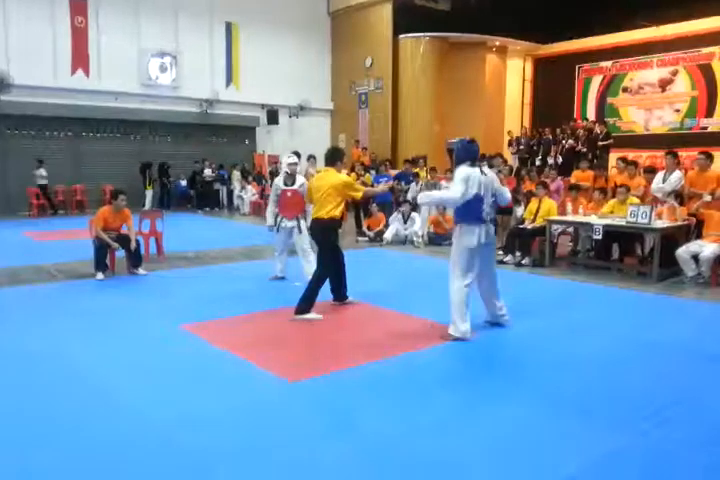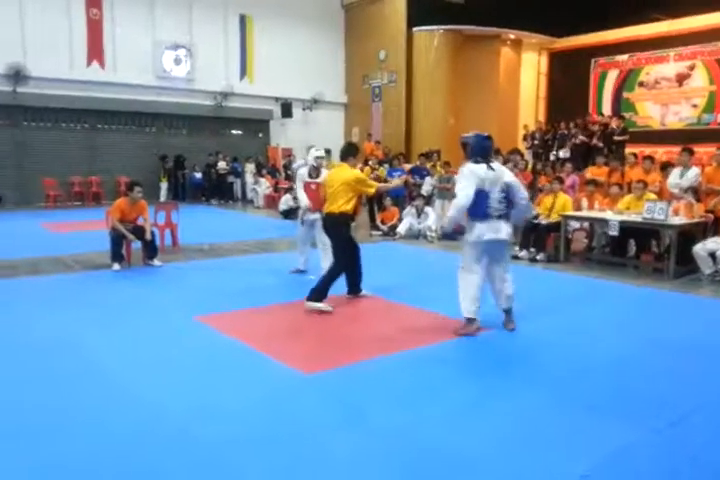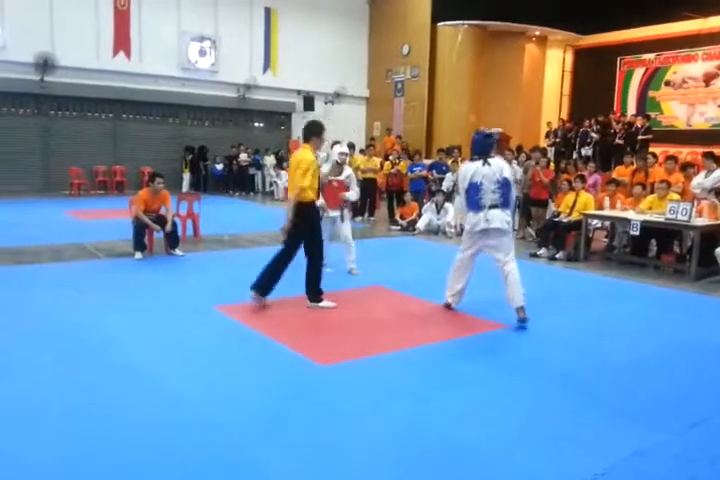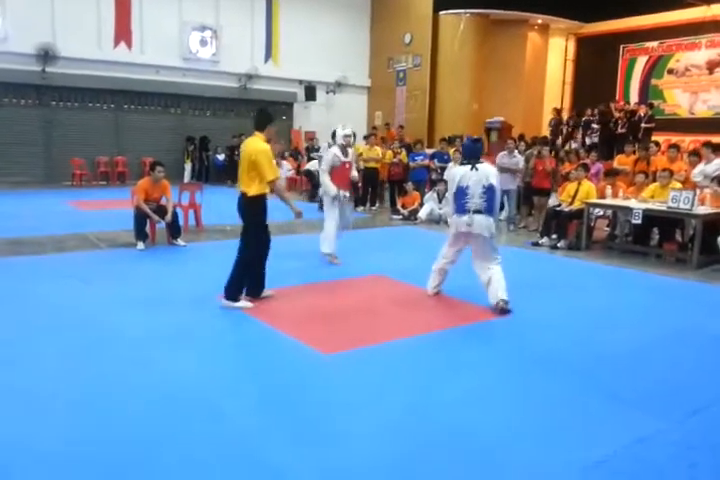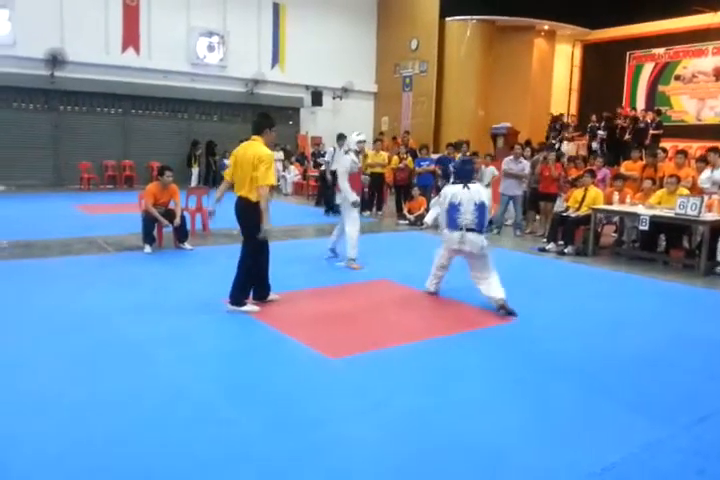
dt=0.7s
person 1, frame 1
left shoulder: (464, 173)
right shoulder: (488, 173)
left elbow: (453, 196)
right elbow: (505, 198)
left wrist: (424, 197)
left hip: (468, 232)
right hip: (486, 231)
left knee: (460, 280)
right knee: (486, 276)
left ankle: (460, 329)
right ankle: (497, 315)
person 1, frame 2
left shoulder: (469, 170)
right shoulder: (502, 170)
left elbow: (463, 200)
right elbow: (522, 198)
left wrist: (450, 222)
right wrist: (514, 220)
left hip: (478, 229)
right hip: (501, 229)
left knee: (469, 272)
right knee: (500, 273)
left ankle: (471, 320)
right ankle: (508, 316)
person 1, frame 3
left shoulder: (466, 168)
right shoulder: (503, 165)
left elbow: (463, 198)
right elbow: (511, 195)
right wrist: (506, 216)
left hip: (476, 221)
right hip: (500, 219)
left knee: (463, 261)
right knee: (508, 263)
left ankle: (450, 299)
right ankle: (520, 308)
person 1, frame 4
left shoulder: (454, 172)
right shoulder: (491, 171)
left elbow: (452, 200)
right elbow: (496, 201)
right wrist: (491, 220)
left hip: (460, 222)
right hip: (483, 223)
left knee: (446, 256)
right knee: (491, 264)
left ankle: (433, 288)
right ankle: (500, 300)
person 1, frame 5
left shoulder: (447, 190)
right shoulder: (483, 191)
left elbow: (442, 217)
right elbow: (485, 218)
left hip: (453, 237)
right hip: (475, 239)
left knee: (441, 262)
right knee: (486, 275)
left ankle: (432, 287)
right ankle: (500, 299)
person 2, frame 1
left shoulder: (316, 179)
right shoulder: (342, 180)
left elbow: (311, 200)
right elbow: (364, 192)
right wrist: (379, 190)
left hip: (316, 224)
right hip: (328, 226)
left knee: (336, 259)
right knee: (324, 268)
left ankle: (340, 296)
right ankle: (302, 310)
person 2, frame 2
left shoulder: (331, 174)
right shoulder: (355, 175)
left elbow: (324, 197)
right elbow: (377, 188)
right wrist: (393, 185)
left hip: (330, 219)
right hip: (339, 221)
left knee: (352, 251)
right knee: (341, 262)
left ankle: (354, 289)
right ankle: (315, 298)
person 2, frame 3
left shoulder: (297, 154)
right shoulder: (309, 159)
right elbow: (297, 189)
right wrist: (289, 218)
left hip: (296, 209)
right hip: (305, 209)
left knee: (288, 252)
right knee: (315, 255)
left ankle: (260, 289)
right ankle: (315, 298)
person 2, frame 4
left shoulder: (248, 143)
right shoulder: (262, 148)
right elbow: (274, 182)
left wrist: (274, 154)
right wrist: (292, 206)
left hip: (246, 199)
right hip: (254, 202)
left knee: (259, 245)
right knee: (250, 248)
left ankle: (255, 289)
right ankle: (232, 295)
person 2, frame 5
left shoulder: (240, 149)
right shoulder: (264, 153)
left elbow: (227, 180)
right elbow: (264, 189)
left wrist: (214, 204)
right wrist: (265, 220)
left hip: (241, 203)
right hip: (253, 207)
left knee: (259, 250)
right knee: (252, 253)
left ankle: (261, 293)
right ankle: (237, 300)
person 3, frame 1
left shoulder: (302, 182)
right shoulder: (277, 182)
left elbow: (309, 202)
right elbow: (272, 202)
right wrist: (270, 220)
left hip: (298, 221)
right hip: (283, 221)
left knee: (305, 249)
right knee: (280, 249)
right ankle: (279, 273)
person 3, frame 2
left shoulder: (326, 175)
right shoulder: (302, 173)
right elbow: (300, 190)
right wrist: (304, 203)
left hip: (320, 213)
right hip: (306, 212)
left knee: (324, 243)
right knee: (303, 240)
left ankle: (328, 270)
right ankle: (302, 266)
person 3, frame 3
left shoulder: (349, 173)
right shoulder: (324, 171)
left elbow: (355, 191)
left wrist: (348, 196)
right wrist: (320, 202)
left hip: (342, 210)
right hip: (327, 210)
left knee: (346, 238)
left ankle: (352, 266)
person 3, frame 4
left shoulder: (350, 153)
right shoulder: (332, 153)
right elbow: (323, 173)
left wrist: (354, 175)
right wrist: (332, 191)
left hip: (345, 192)
right hip: (331, 193)
left knee: (345, 220)
right knee: (332, 220)
left ankle: (328, 246)
right ankle: (328, 252)
person 3, frame 5
left shoulder: (357, 158)
right shoulder: (347, 158)
right elbow: (342, 181)
left wrist: (362, 179)
right wrist: (352, 198)
left hip: (353, 195)
right hip: (347, 196)
left knee: (344, 223)
right knee: (353, 225)
left ankle: (333, 247)
right ankle: (351, 258)
